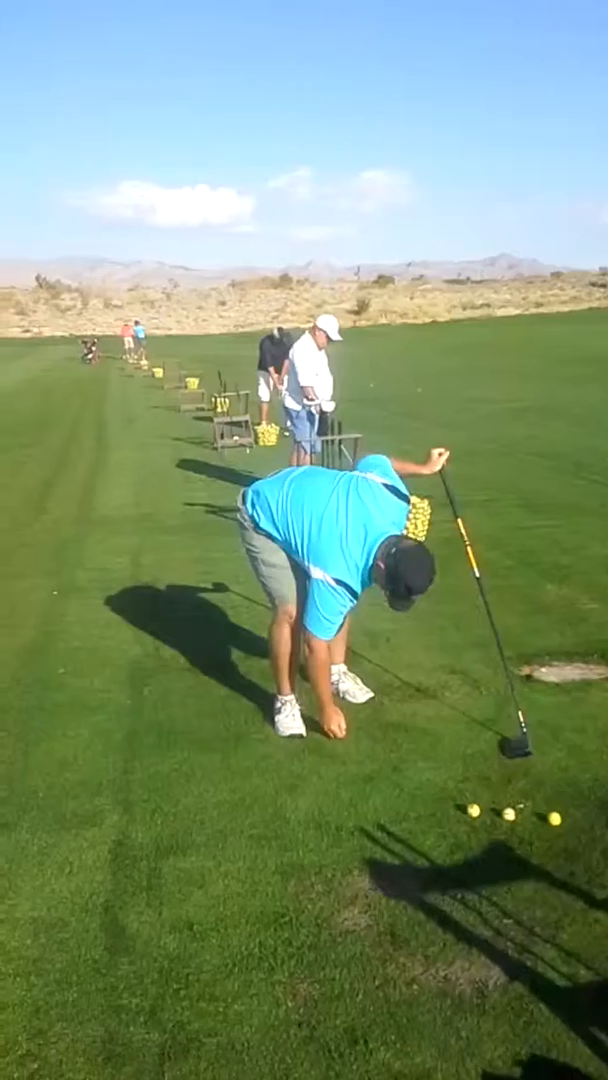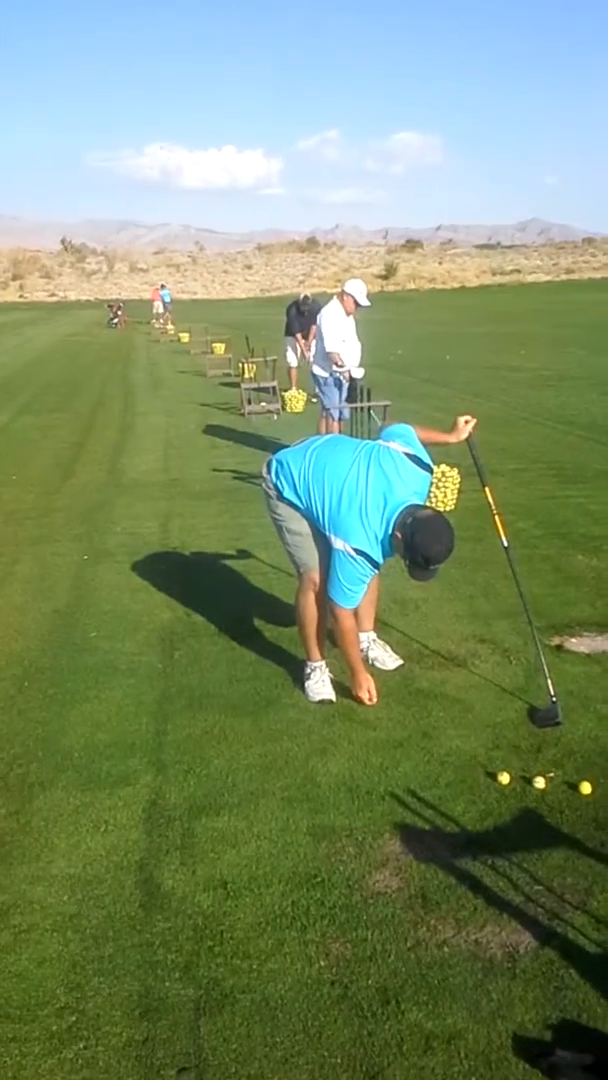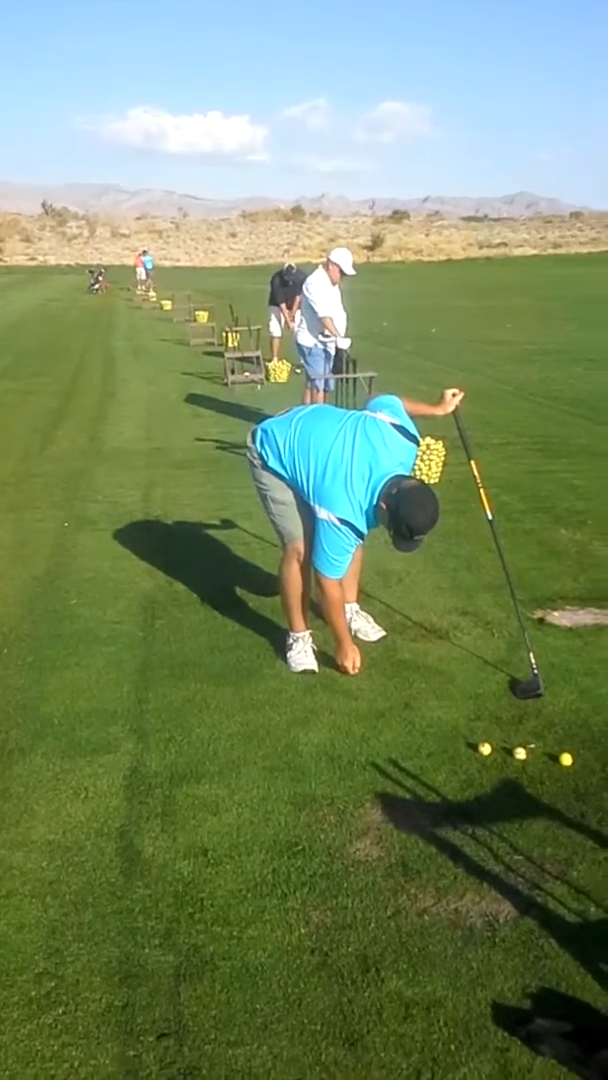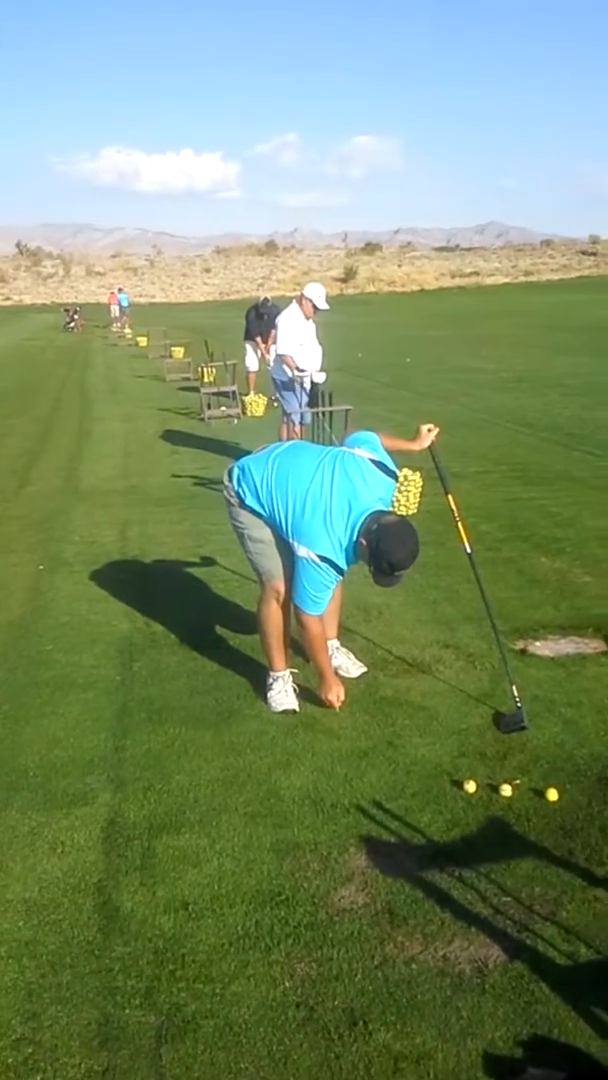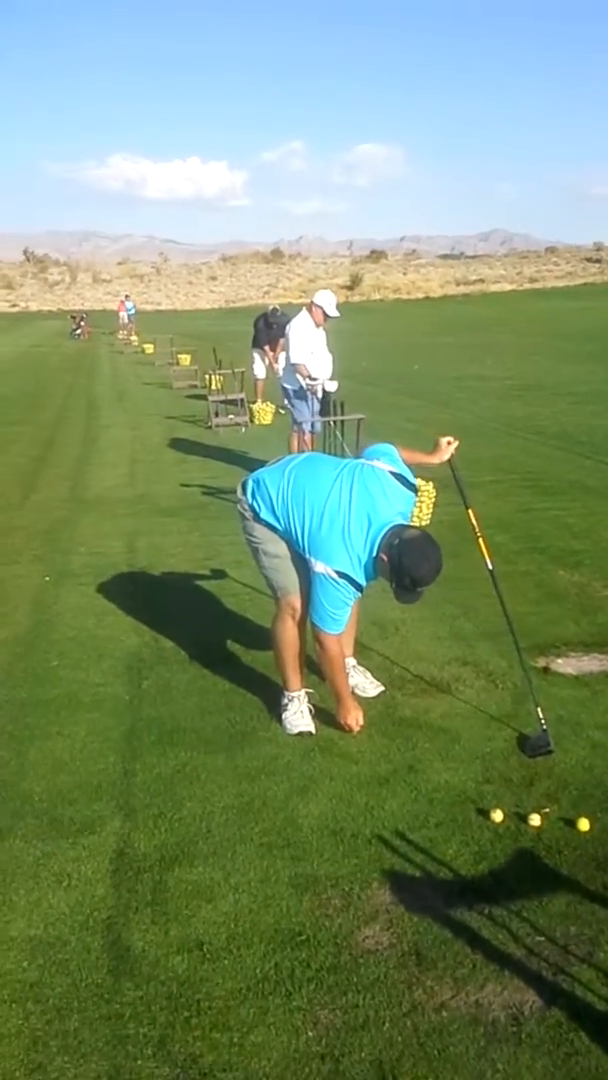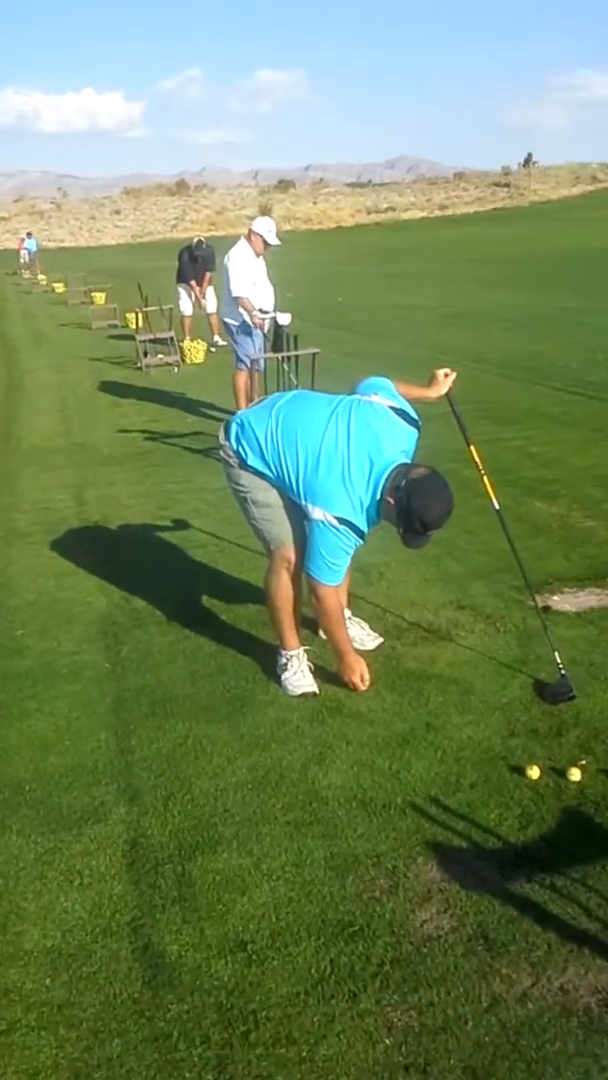
dt=0.7s
person 1, frame 1
left shoulder: (396, 501)
right shoulder: (338, 576)
left elbow: (373, 461)
right elbow: (315, 643)
left wrist: (424, 468)
right wrist: (327, 710)
left hip: (297, 489)
right hip: (262, 516)
left knee: (336, 604)
right knee: (291, 611)
left ankle: (337, 672)
right ankle: (285, 700)
person 1, frame 2
left shoulder: (418, 471)
right shoulder: (358, 545)
left elbow: (397, 430)
right elbow: (342, 612)
left wrist: (451, 436)
right wrist: (358, 674)
right hip: (287, 485)
left knee: (368, 568)
right knee: (315, 578)
left ankle: (366, 639)
right ankle: (315, 666)
person 1, frame 3
left shoulder: (405, 442)
right shoulder: (342, 514)
left elbow: (384, 401)
right elbow: (328, 582)
left wrist: (438, 409)
right wrist: (344, 644)
right hip: (272, 454)
left knee: (352, 539)
right knee: (300, 548)
left ankle: (350, 610)
right ankle: (298, 637)
person 1, frame 4
left shoulder: (382, 476)
right shoulder: (322, 551)
left elbow: (361, 437)
right elbow: (308, 619)
left wrist: (414, 444)
right wrist: (327, 679)
right hip: (249, 492)
left knee: (331, 576)
right knee: (278, 587)
left ankle: (331, 647)
right ankle: (278, 676)
person 1, frame 5
left shoulder: (402, 489)
right shoulder: (340, 566)
left elbow: (379, 450)
right elbow: (327, 639)
left wrist: (432, 457)
right wrist: (345, 703)
right hip: (263, 506)
left knee: (348, 593)
right knee: (294, 604)
left ankle: (347, 665)
right ankle: (293, 697)
person 1, frame 6
left shoulder: (404, 424)
right shoulder: (341, 512)
left elbow: (374, 384)
right elbow: (322, 590)
left wrist: (429, 391)
right wrist: (346, 658)
right hip: (249, 451)
right knee: (289, 555)
left ankle: (341, 617)
right ankle: (290, 655)
